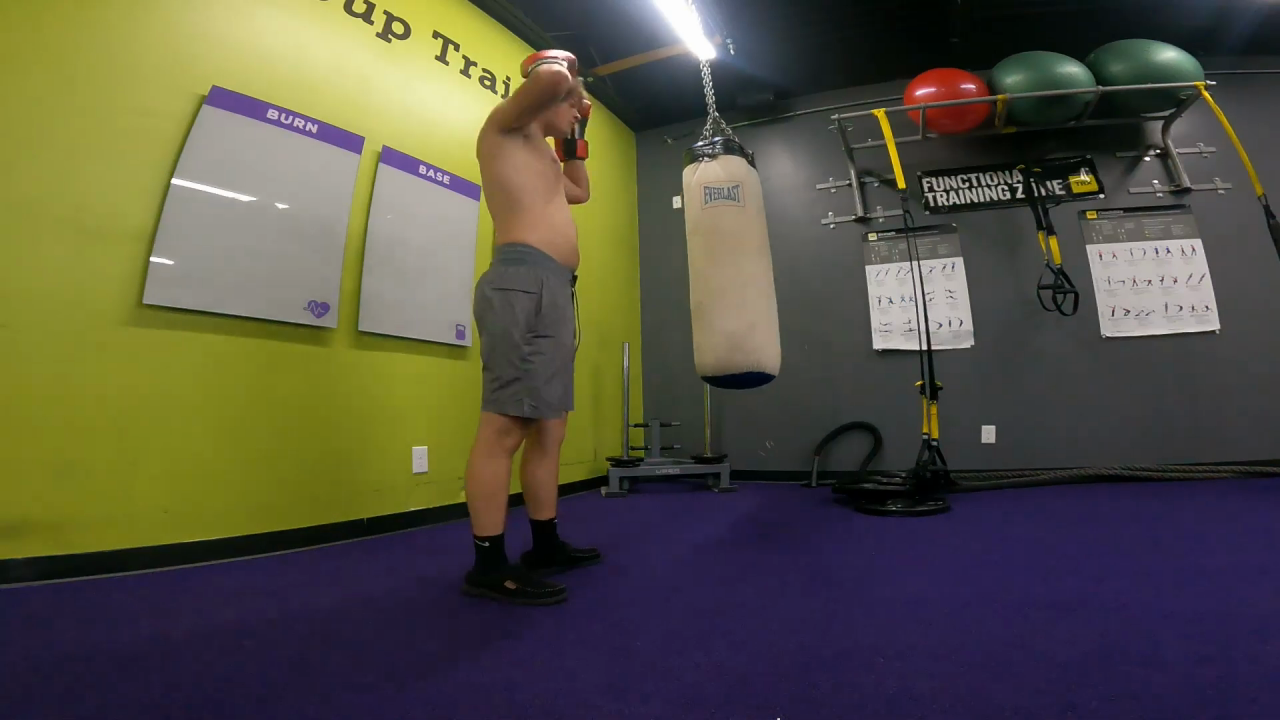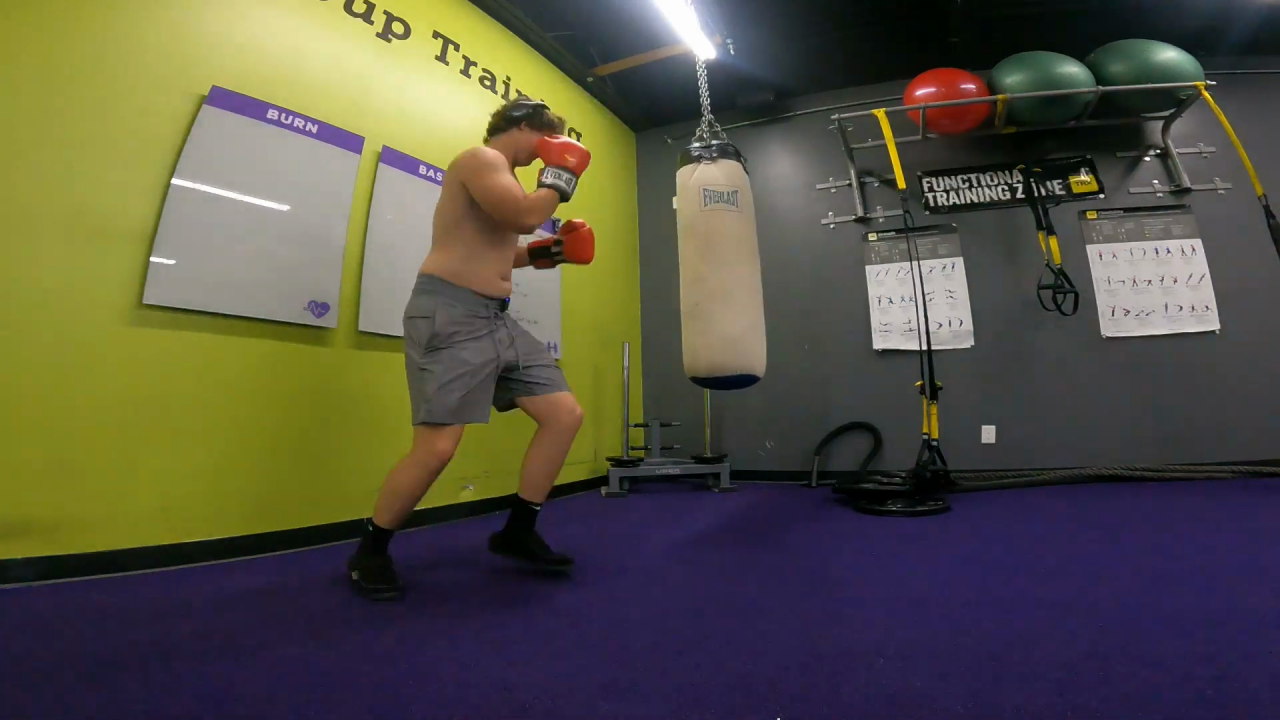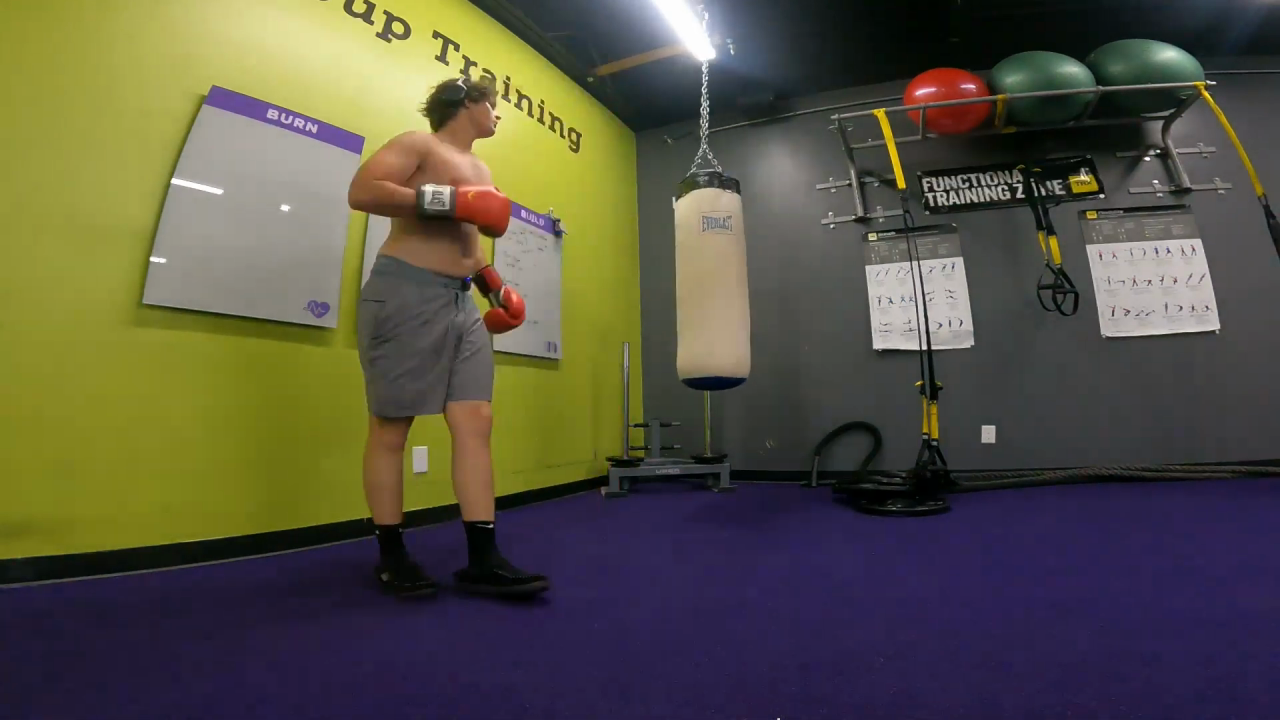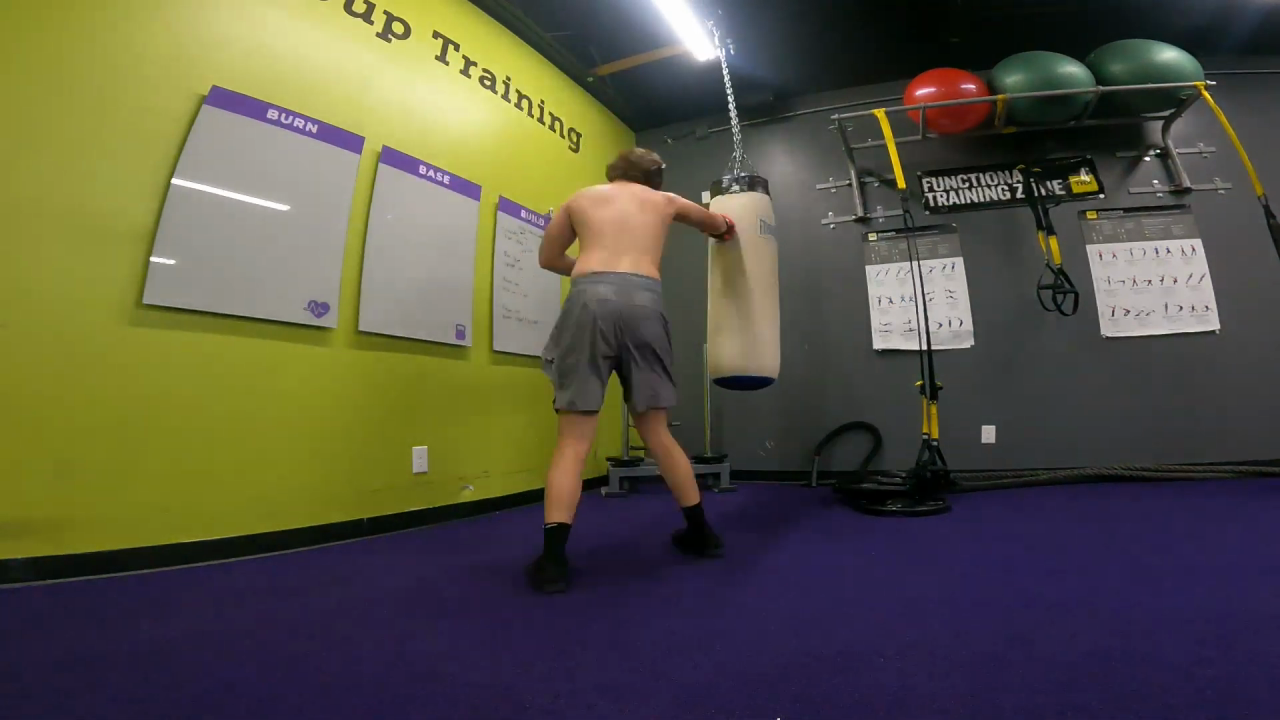
dt=0.4s
person 1, frame 1
left shoulder: (542, 164)
right shoulder: (507, 125)
left elbow: (579, 192)
right elbow: (552, 82)
left wrist: (574, 137)
right wrist: (556, 67)
left hip: (546, 292)
right hip: (528, 288)
left knee: (547, 429)
right knee: (504, 432)
left ankle: (547, 545)
right ankle: (488, 567)
person 1, frame 2
left shoulder: (497, 175)
right shoulder: (479, 160)
right elbow: (518, 216)
left wrist: (545, 252)
right wrist: (557, 180)
left hip: (493, 318)
right hip: (447, 319)
left knee: (565, 415)
right knee: (436, 449)
left ankle: (518, 530)
right ankle: (372, 550)
person 1, frame 3
left shoulder: (472, 166)
right shoulder: (418, 144)
right elbow: (361, 192)
left wrist: (495, 286)
right wrist: (444, 201)
left hip: (456, 304)
right hip: (405, 298)
left knee: (474, 424)
right knee: (391, 428)
left ankle: (484, 561)
right ankle: (392, 554)
person 1, frame 4
left shoulder: (581, 196)
right shoulder: (663, 200)
left elbow: (548, 257)
right elbow: (715, 223)
right wrist: (727, 229)
left hip: (587, 303)
right hip: (644, 303)
left knee: (573, 437)
right knee: (655, 430)
left ankle: (553, 557)
right ankle: (699, 530)
